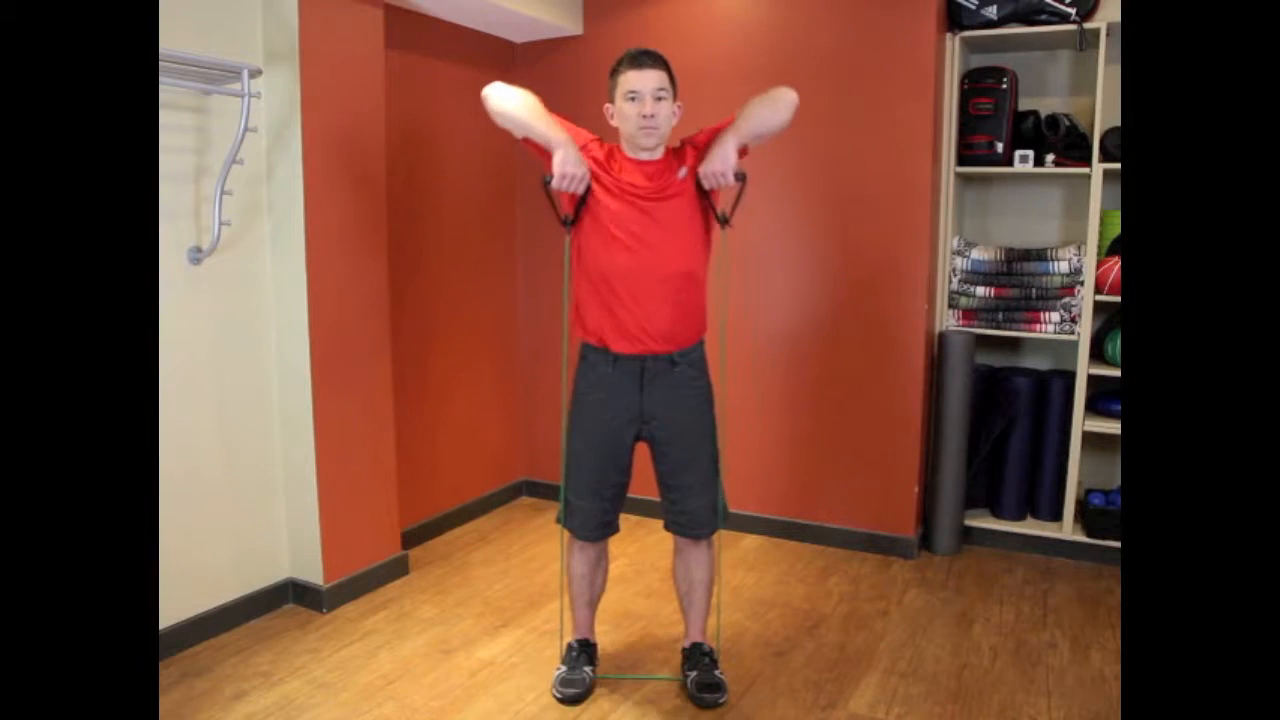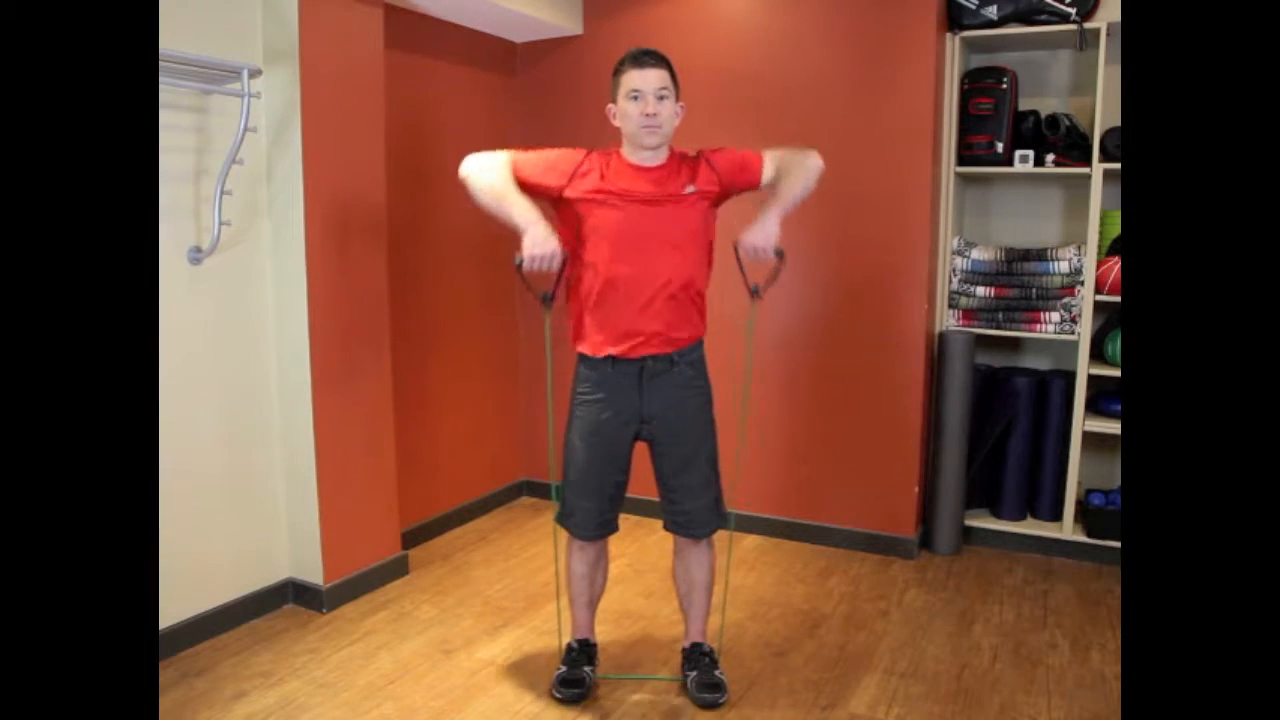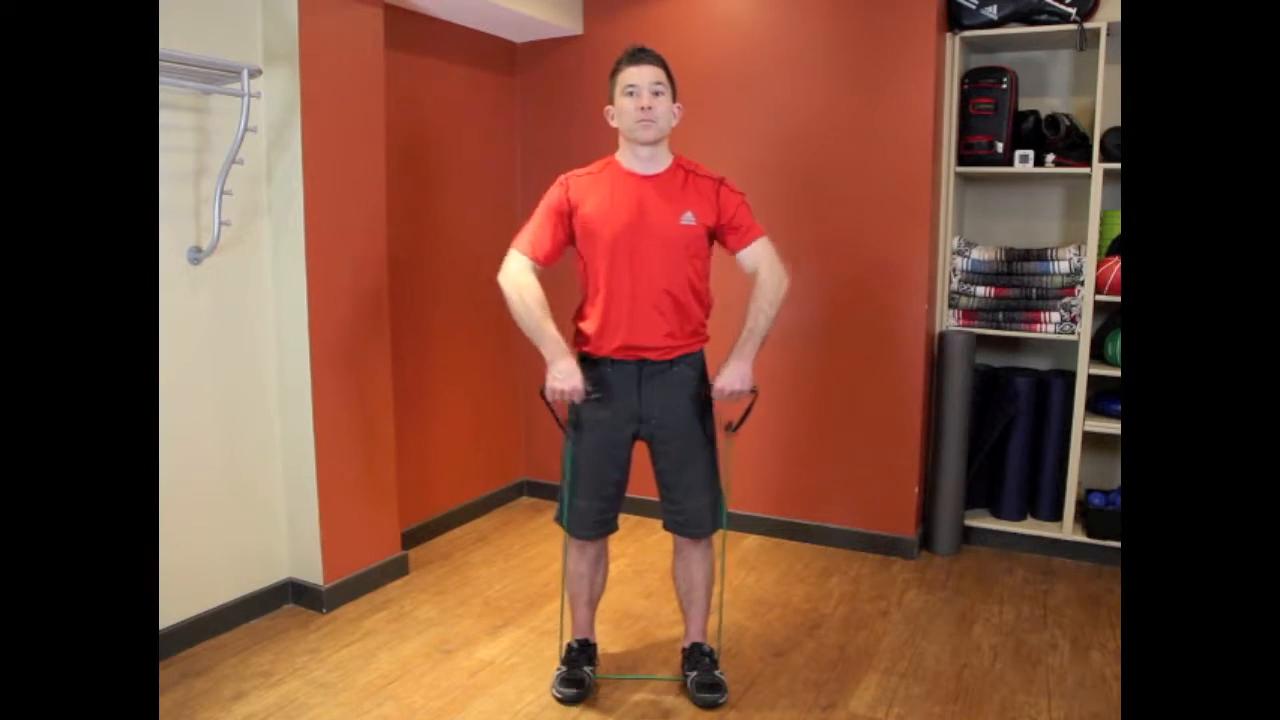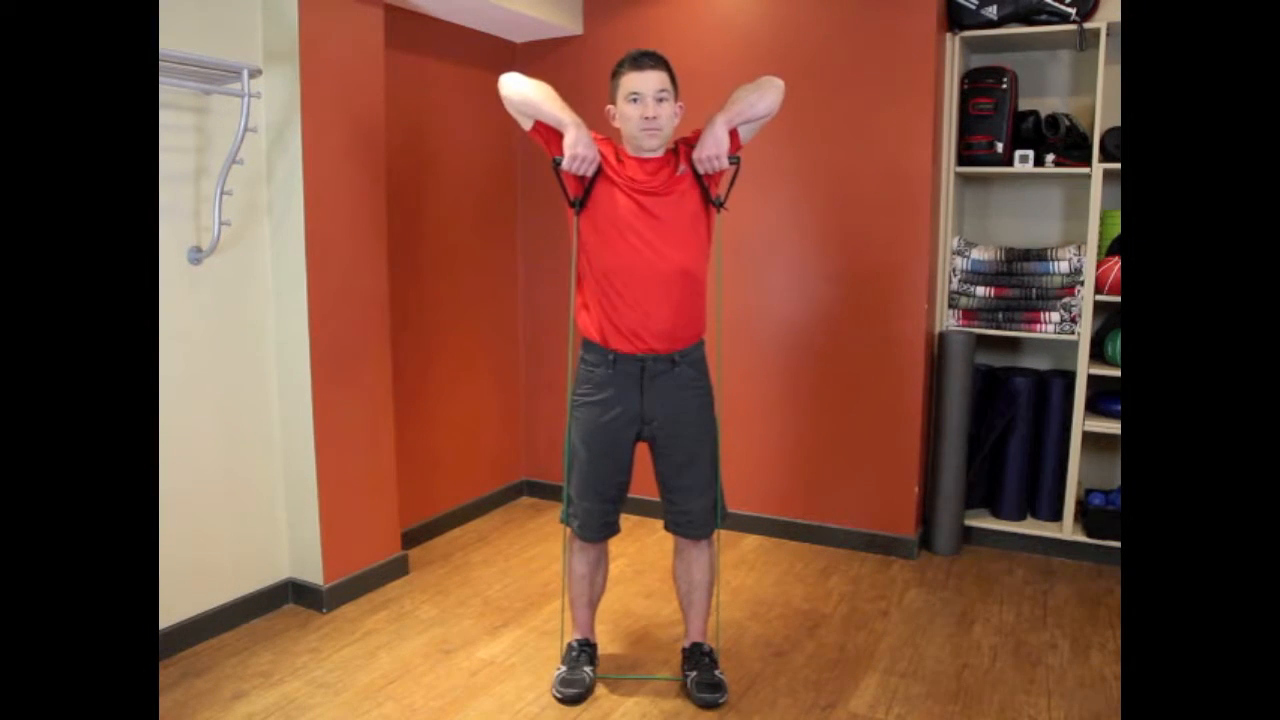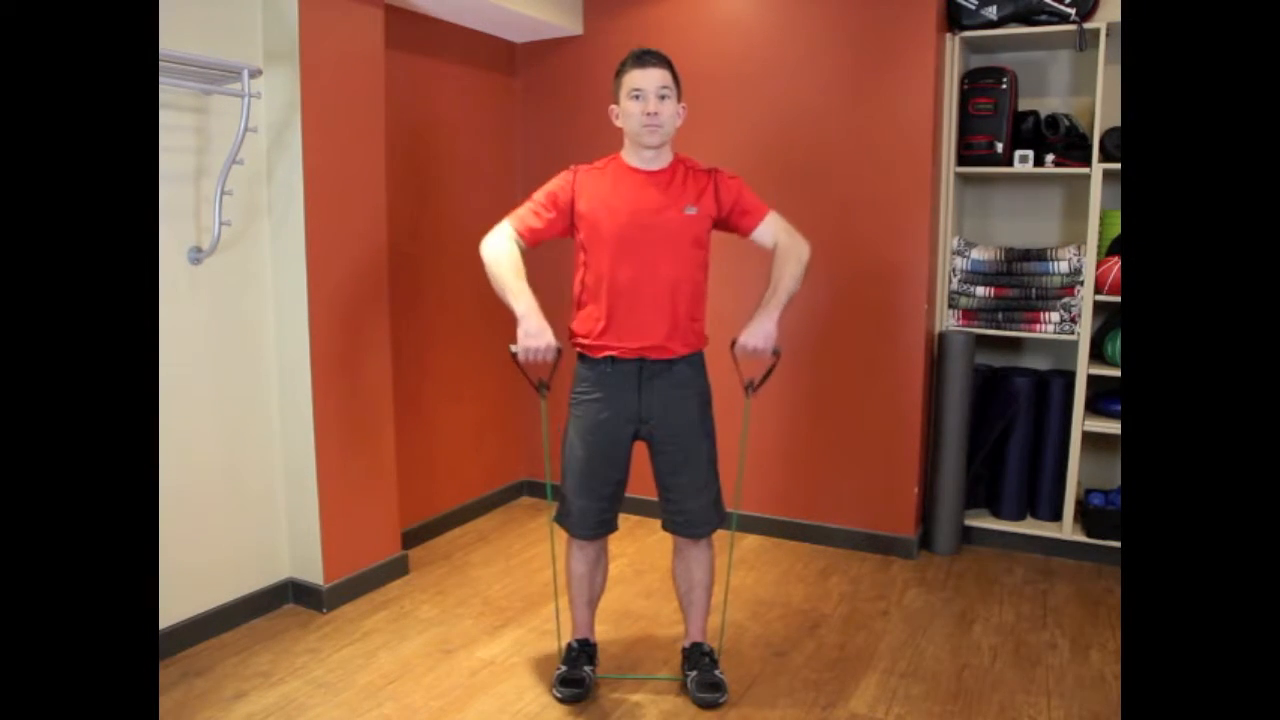
dt=1s
person 1, frame 1
left shoulder: (699, 162)
right shoulder: (587, 162)
left elbow: (783, 100)
right elbow: (499, 97)
left wrist: (729, 141)
right wrist: (559, 145)
left hip: (681, 371)
right hip: (604, 371)
left knee: (695, 522)
right knee: (587, 520)
left ankle: (697, 649)
right ankle: (581, 646)
person 1, frame 2
left shoulder: (707, 172)
right shoulder: (579, 171)
left elbow: (805, 164)
right elbow: (479, 169)
left wrist: (771, 217)
right wrist: (530, 221)
left hip: (680, 373)
right hip: (602, 374)
left knee: (695, 522)
right knee: (586, 522)
left ankle: (697, 650)
right ankle: (581, 646)
person 1, frame 3
left shoulder: (711, 192)
right shoulder: (575, 190)
left elbow: (771, 272)
right elbow: (514, 271)
left wrist: (742, 357)
right wrist: (556, 355)
left hip: (682, 378)
right hip: (598, 377)
left knee: (695, 523)
right knee: (586, 524)
left ankle: (696, 651)
right ankle: (581, 647)
person 1, frame 4
left shoulder: (699, 161)
right shoulder: (589, 162)
left elbow: (771, 90)
right elbow: (512, 87)
left wrist: (718, 127)
right wrist: (572, 127)
left hip: (682, 371)
right hip: (604, 371)
left knee: (695, 523)
right knee: (588, 522)
left ankle: (697, 650)
right ankle: (581, 646)
person 1, frame 5
left shoulder: (711, 186)
right shoulder: (579, 184)
left elbow: (791, 244)
right elbow: (498, 244)
left wrist: (766, 316)
right wrist: (528, 317)
left hip: (680, 376)
right hip: (599, 377)
left knee: (694, 523)
right knee: (585, 524)
left ankle: (697, 649)
right ankle: (581, 646)
